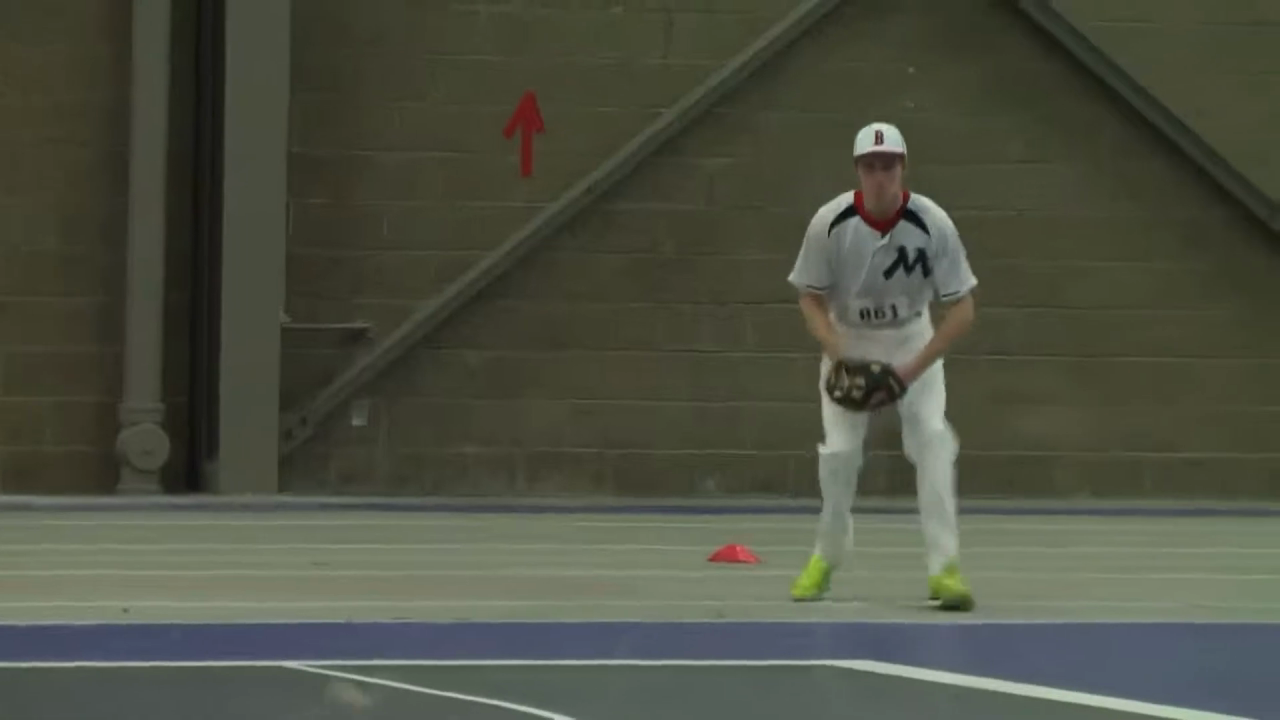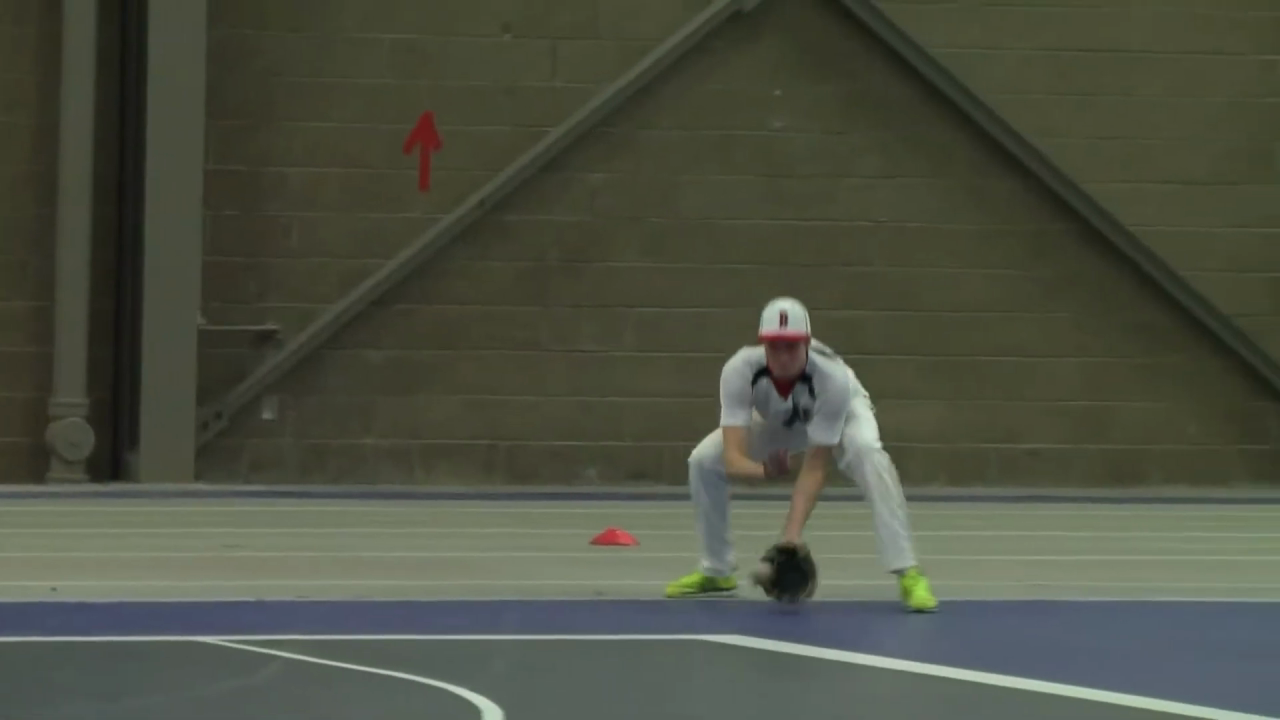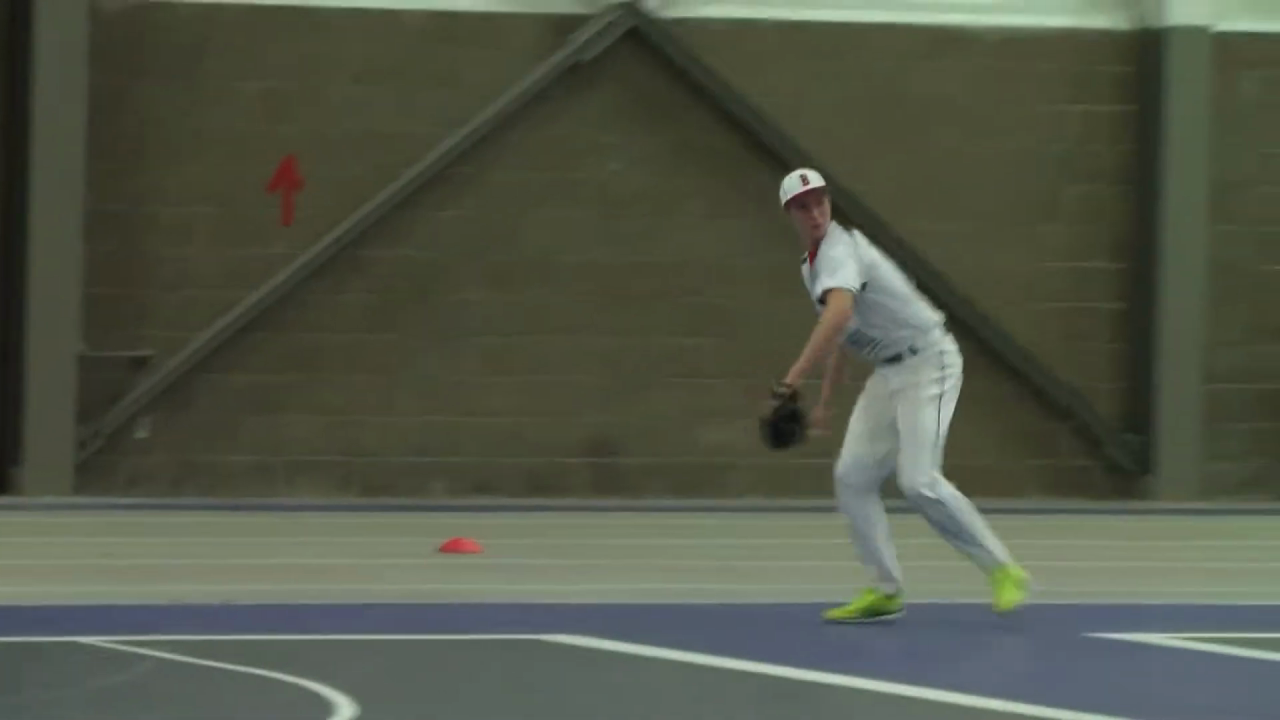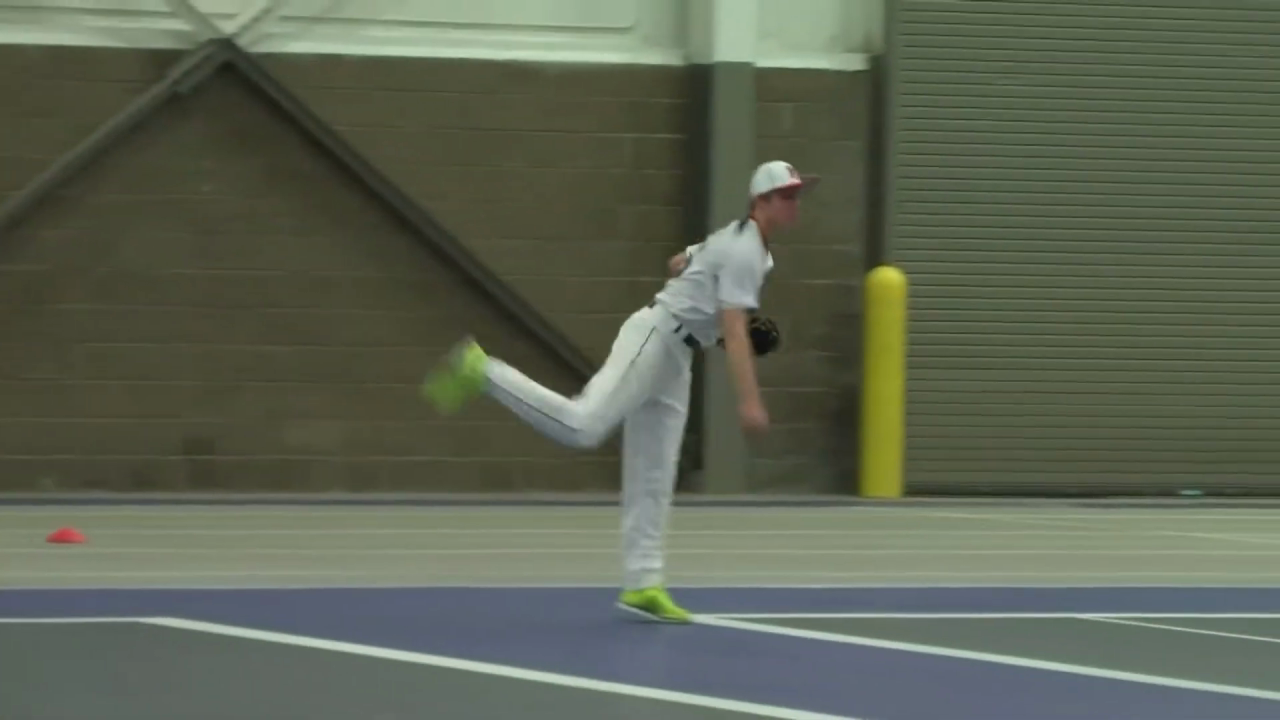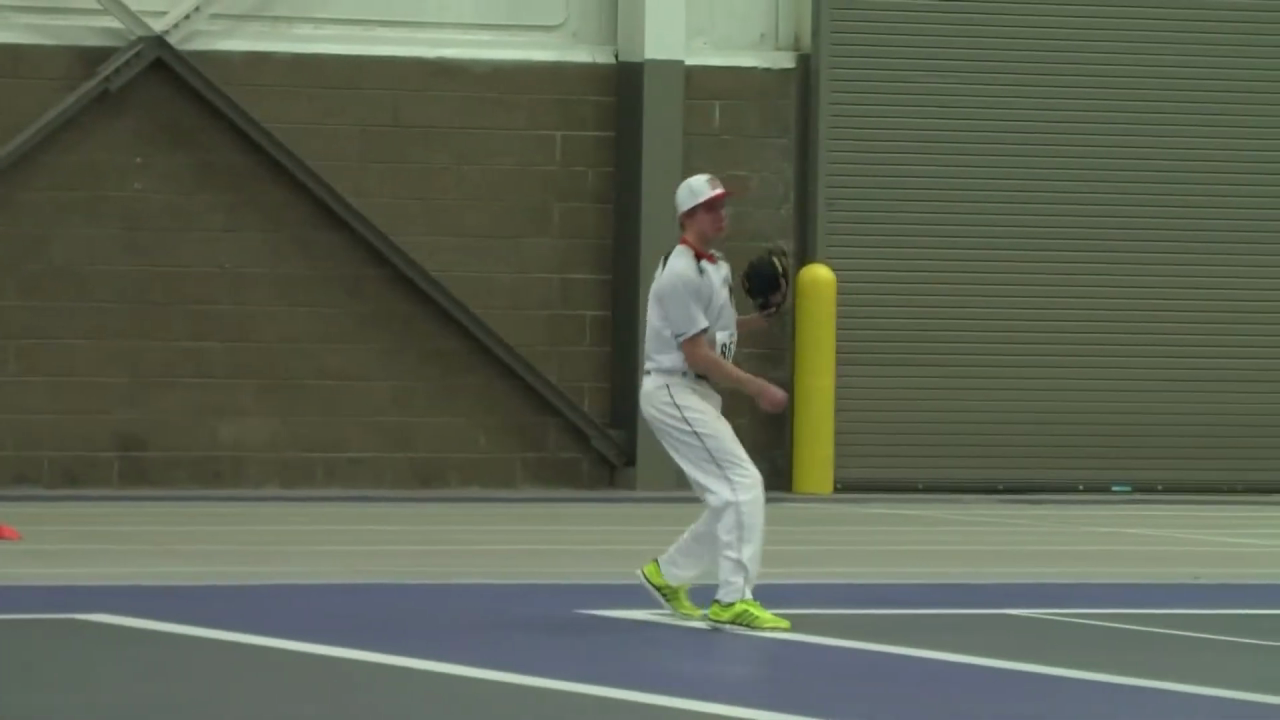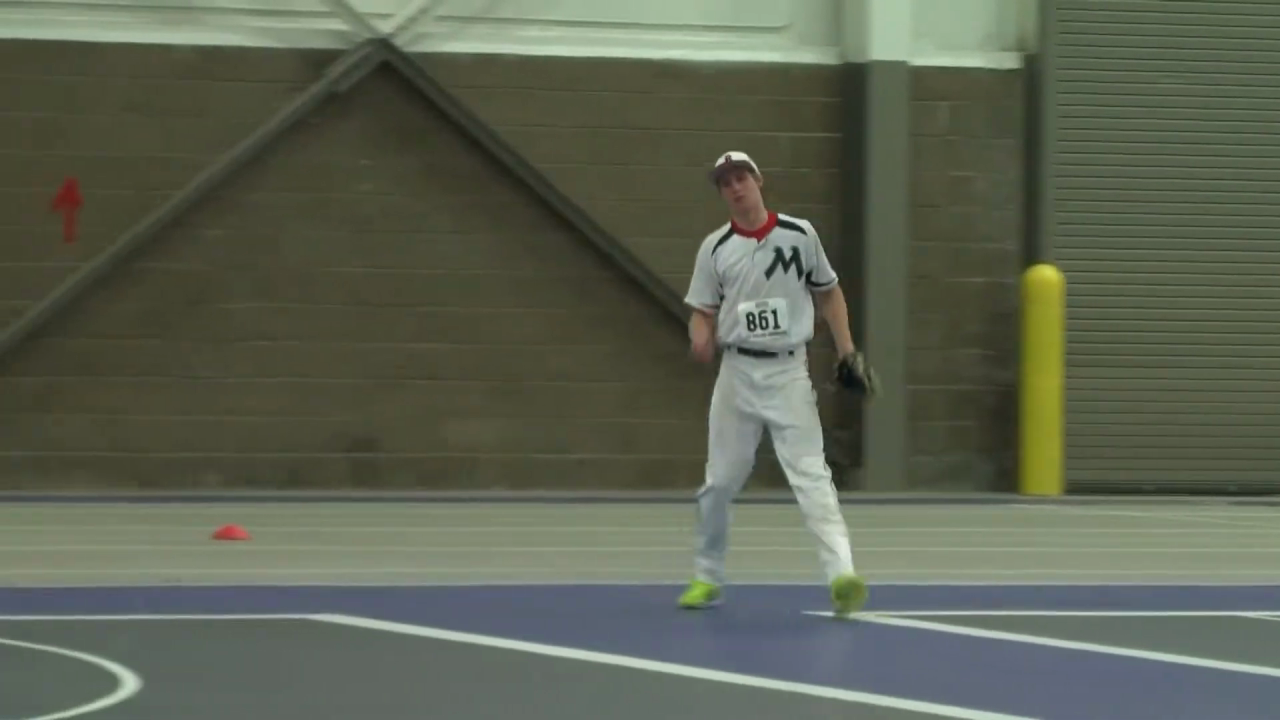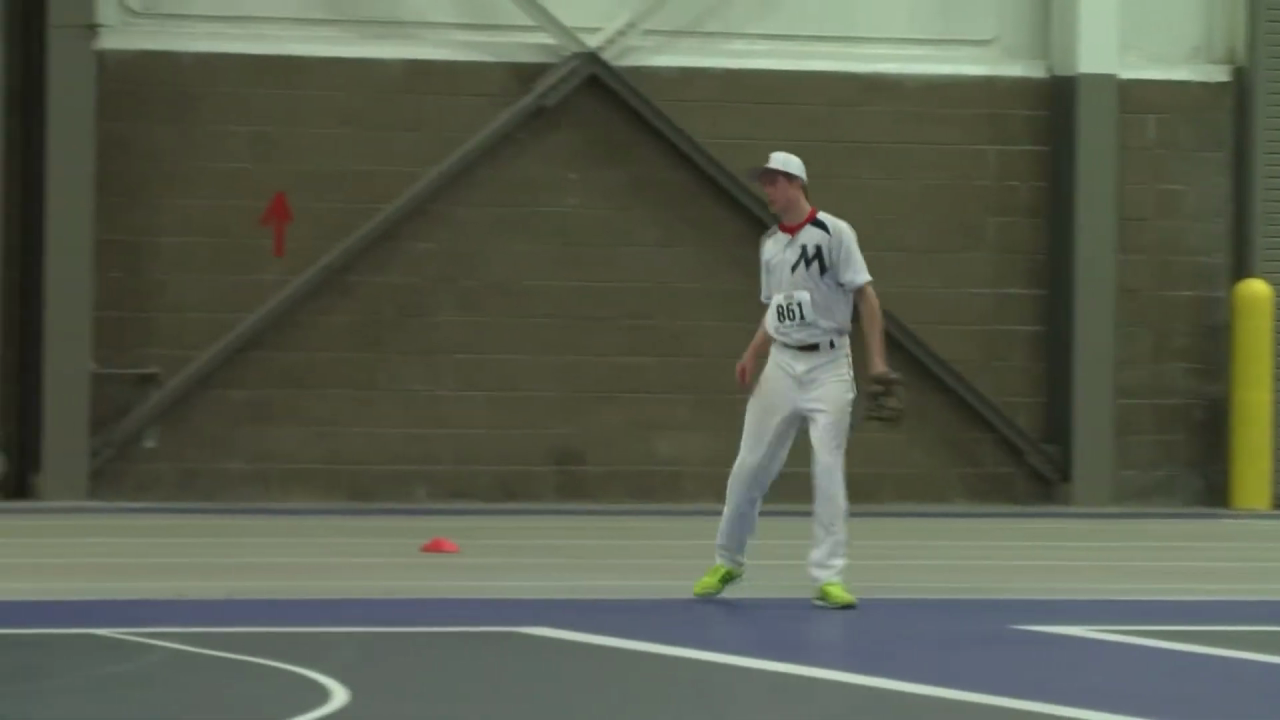
dt=0.7s
person 1, frame 1
left shoulder: (933, 223)
right shoulder: (829, 222)
left elbow: (962, 309)
right elbow: (810, 299)
left wrist: (915, 368)
right wrist: (841, 360)
left hip: (913, 340)
right hip: (848, 341)
left knee: (931, 435)
right knee: (841, 450)
person 1, frame 2
left shoulder: (830, 377)
right shoulder: (740, 370)
left elbow: (815, 469)
right elbow: (734, 455)
left wrist: (792, 532)
right wrist: (760, 470)
left hip: (841, 406)
right hip: (773, 422)
left knee: (868, 458)
right knee: (704, 463)
left ankle: (908, 573)
right ankle: (717, 568)
person 1, frame 3
left shoulder: (839, 249)
right shoulder: (813, 264)
left elbow: (837, 317)
right elbow: (837, 332)
left wrist: (794, 378)
right wrist: (824, 397)
left hip: (928, 365)
right hip: (888, 372)
left knee: (921, 484)
right knee: (851, 478)
left ankle: (1001, 568)
right ankle: (886, 590)
person 1, frame 4
left shoulder: (738, 240)
right shoulder: (746, 251)
left elbow: (679, 264)
right elbow: (735, 330)
left wrist: (714, 322)
right wrist: (750, 401)
left hip: (676, 358)
right hip: (652, 341)
left knee: (656, 477)
right knee: (582, 423)
left ankle: (643, 585)
right ankle: (480, 369)
person 1, frame 5
left shoulder: (716, 265)
right shoulder: (680, 273)
left elbow: (720, 331)
right elbow: (698, 354)
left wrist: (759, 316)
right wrist: (759, 388)
left hip: (697, 394)
right hip: (673, 394)
left knee: (736, 495)
right knee: (743, 486)
left ankle: (666, 573)
right ankle: (733, 600)
person 1, frame 6
left shoulder: (800, 233)
right shoulder: (715, 248)
left elbow: (830, 292)
right elbow: (703, 315)
left wrist: (847, 346)
right wrist: (700, 342)
left hip: (791, 372)
right hip: (738, 372)
left knee: (811, 473)
right knee: (720, 482)
left ankle: (840, 575)
right ankle: (709, 578)
person 1, frame 7
left shoulder: (833, 232)
right shoulder: (769, 242)
left elbow: (866, 297)
left wrist: (877, 361)
right wrist: (751, 355)
left hip: (828, 365)
right hip: (780, 364)
left knee: (828, 471)
right knee: (751, 466)
left ankle: (828, 577)
right ankle: (727, 562)
